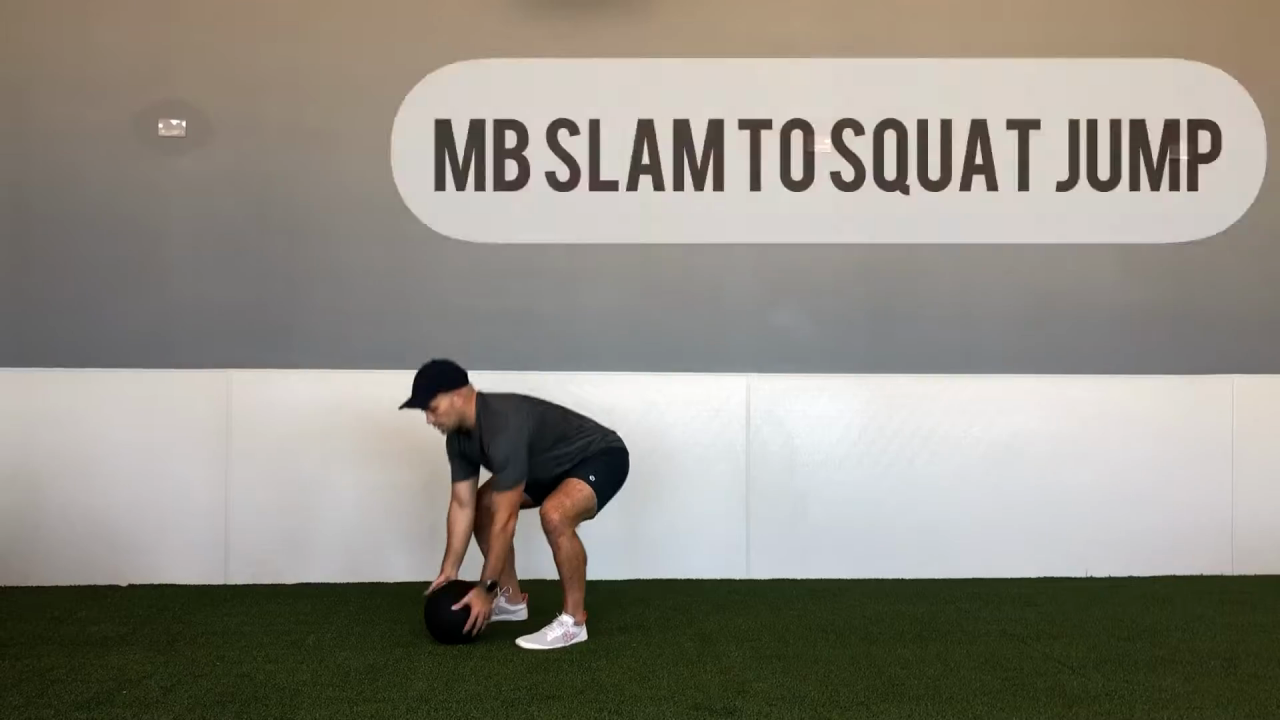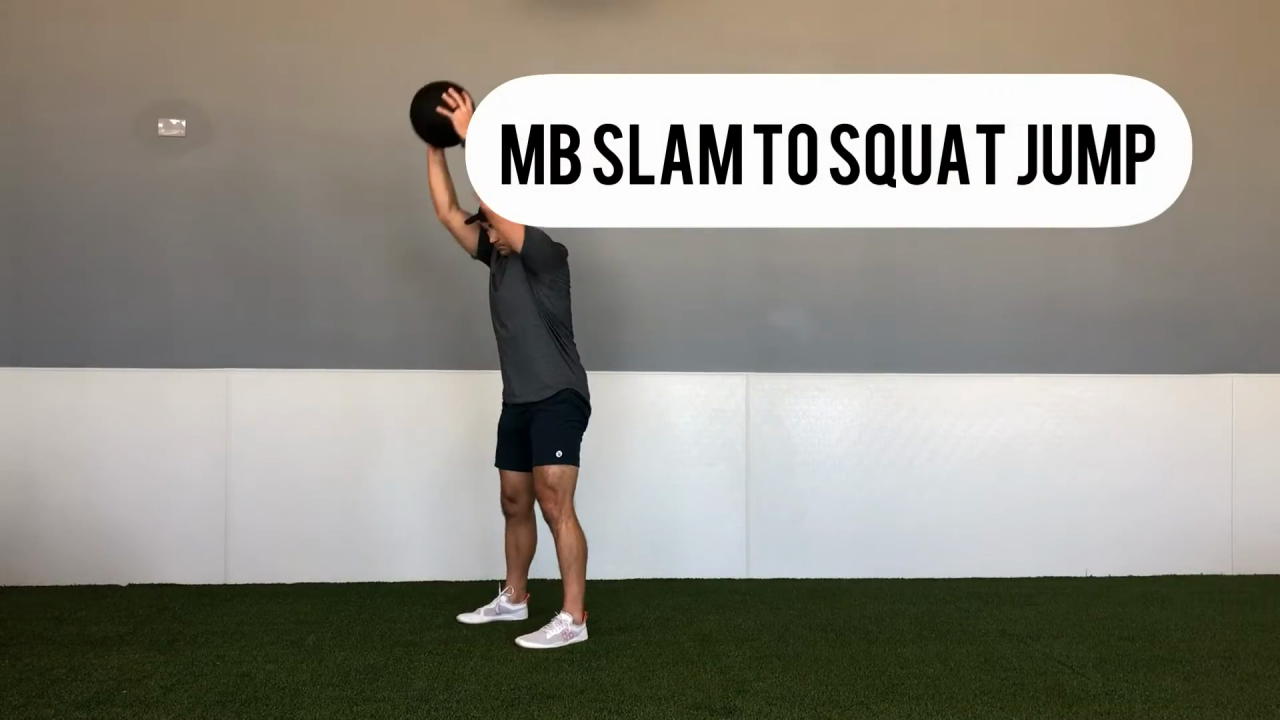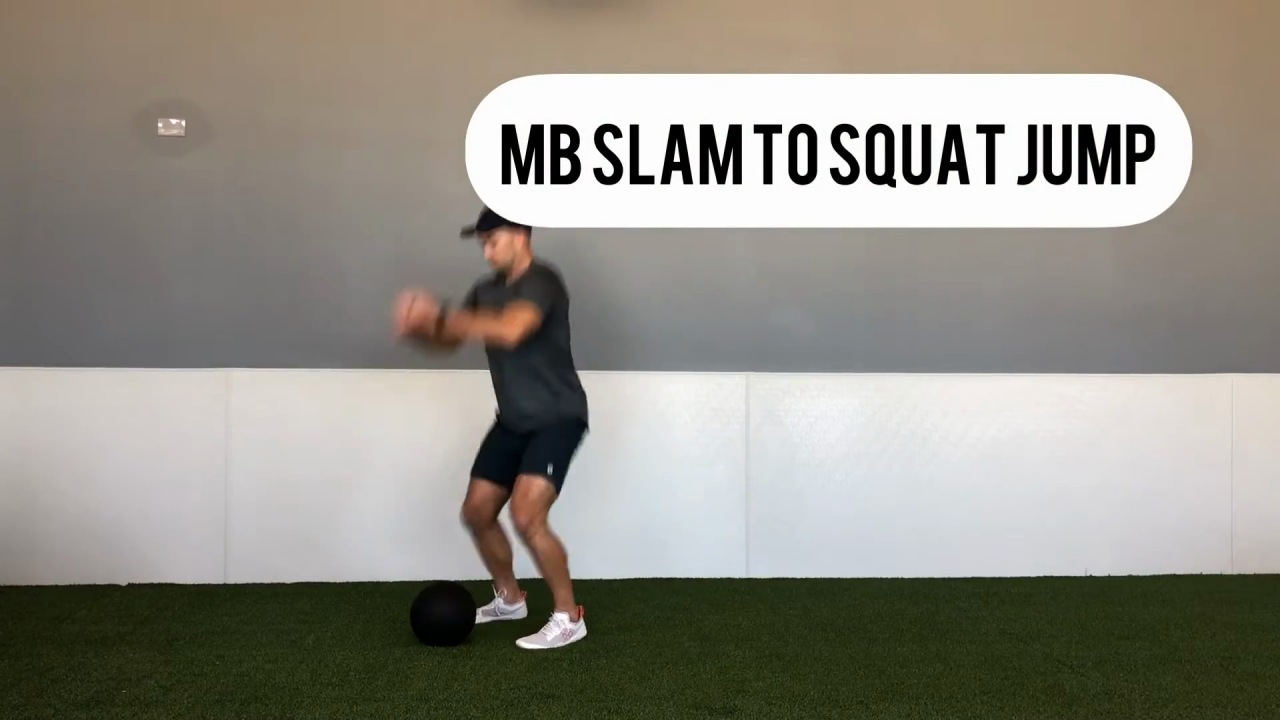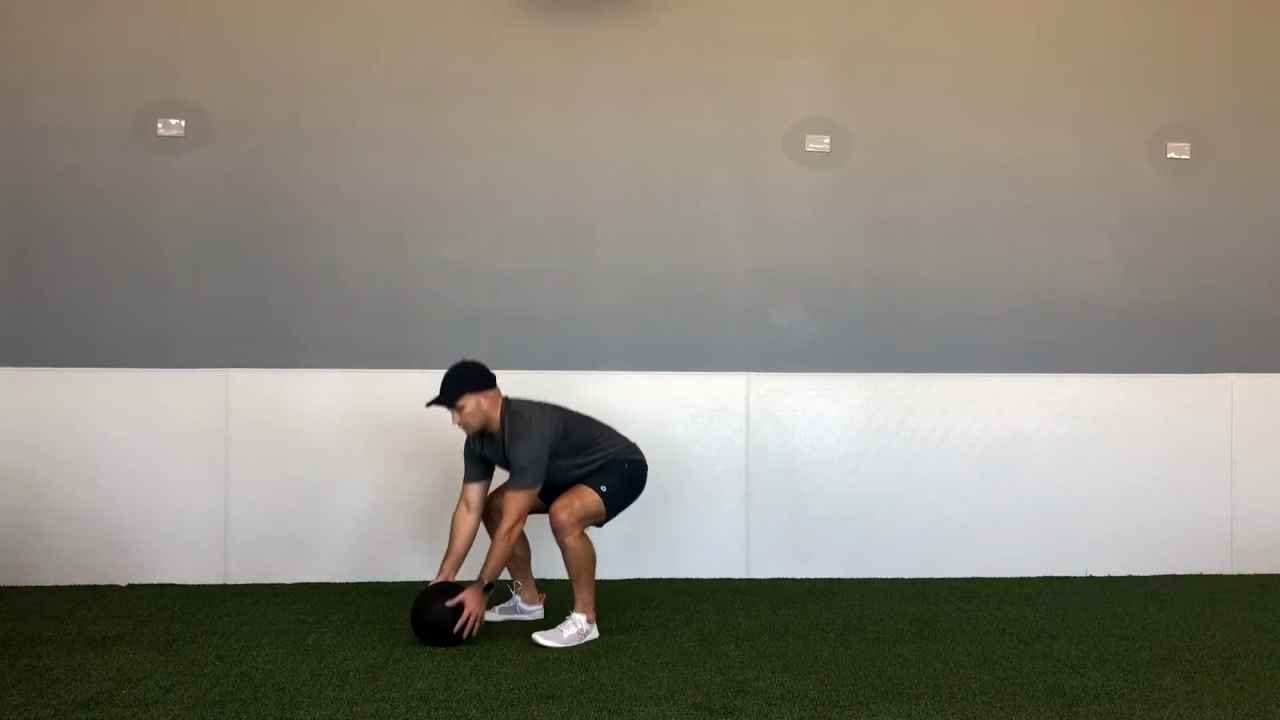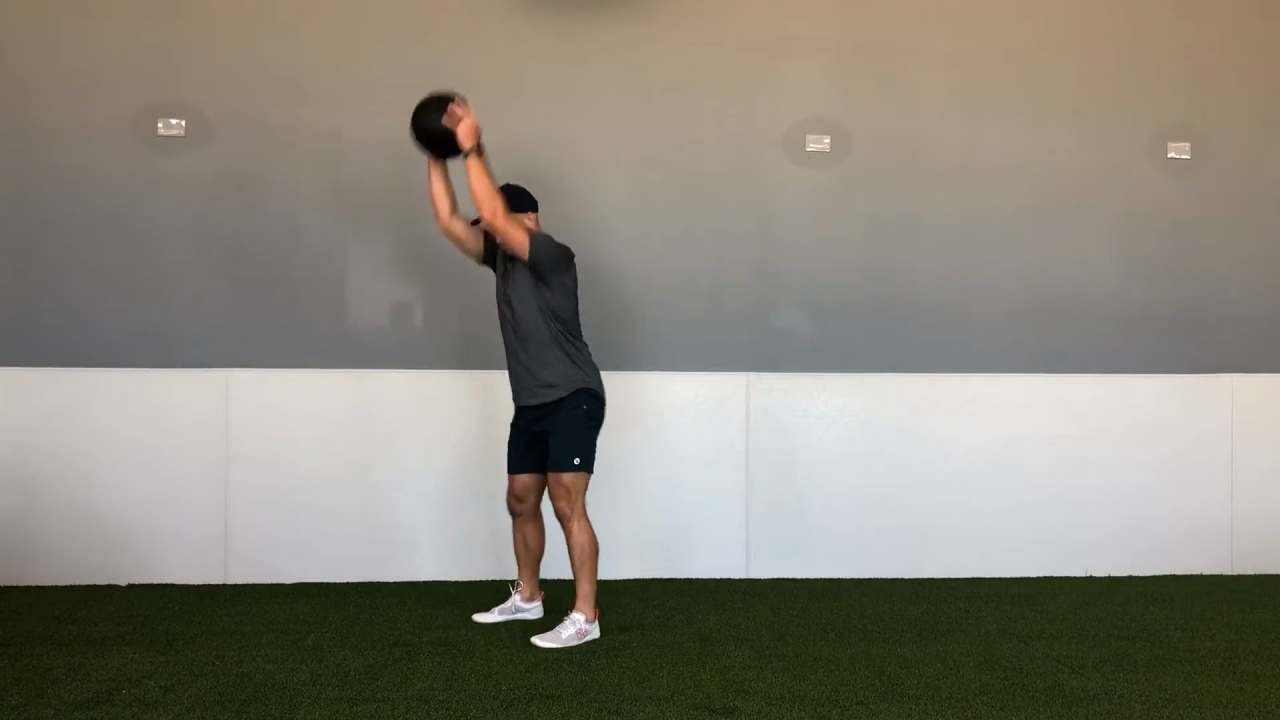
dt=1s
person 1, frame 1
left shoulder: (504, 429)
right shoulder: (459, 436)
left elbow: (505, 519)
right elbow: (462, 505)
left wrist: (486, 589)
right wrist: (448, 571)
left hip: (601, 457)
left knee: (555, 516)
right knee: (481, 509)
left ankle: (573, 620)
right ankle: (512, 599)
person 1, frame 2
left shoulder: (546, 256)
right shoulder: (498, 258)
left elbow: (494, 206)
right elbow: (449, 213)
left wrist: (470, 134)
right wrist: (436, 147)
left hip: (557, 399)
right hip: (518, 402)
left knee: (555, 507)
right knee: (514, 505)
left ankle: (573, 619)
right ankle: (513, 598)
person 1, frame 3
left shoulder: (542, 282)
right shoulder: (488, 289)
left elbow: (510, 332)
right elbow: (449, 337)
left wrist: (440, 317)
right wrist: (427, 322)
left hip: (555, 421)
right hip: (513, 422)
left knee: (527, 518)
right knee: (476, 512)
left ankle: (568, 618)
right ankle: (509, 598)
person 1, frame 4
left shoulder: (527, 433)
right shoulder: (479, 440)
left elbow: (513, 521)
right elbow: (468, 507)
left wrist: (481, 588)
right wrist: (445, 575)
left hip: (621, 467)
left knee: (564, 516)
right knee: (493, 509)
left ankle: (584, 618)
right ankle: (528, 599)
person 1, frame 5
left shoulder: (552, 257)
right shoulder: (504, 261)
left elbow: (494, 215)
right elbow: (449, 222)
left wrist: (472, 149)
right wrist: (437, 158)
left hip: (572, 399)
right hip: (531, 404)
left knee: (568, 507)
right knee: (521, 503)
left ankle: (585, 618)
right ankle: (527, 597)
